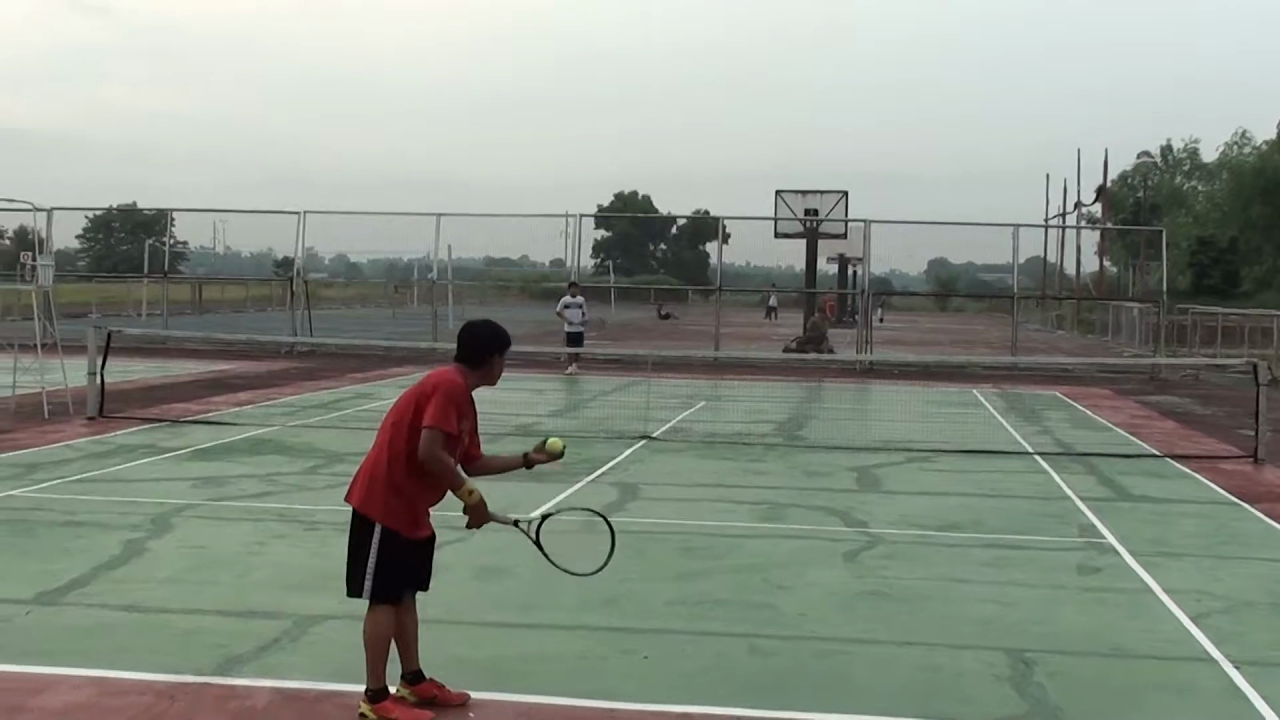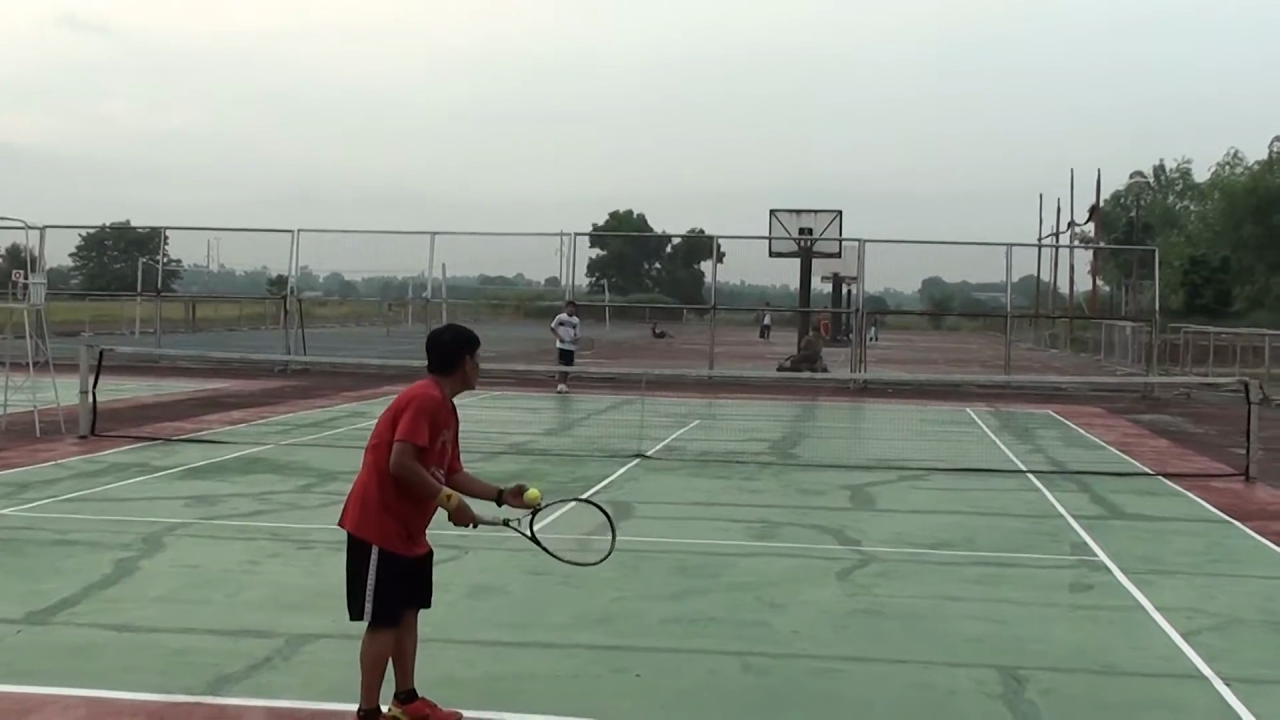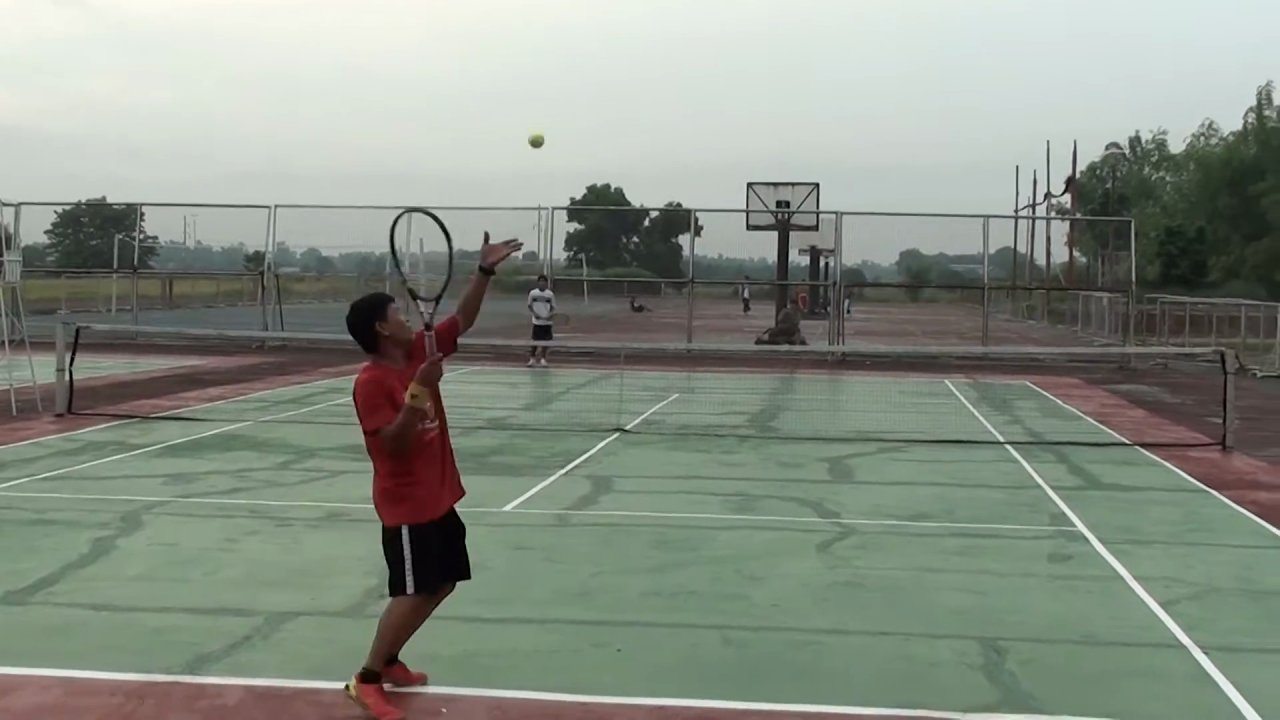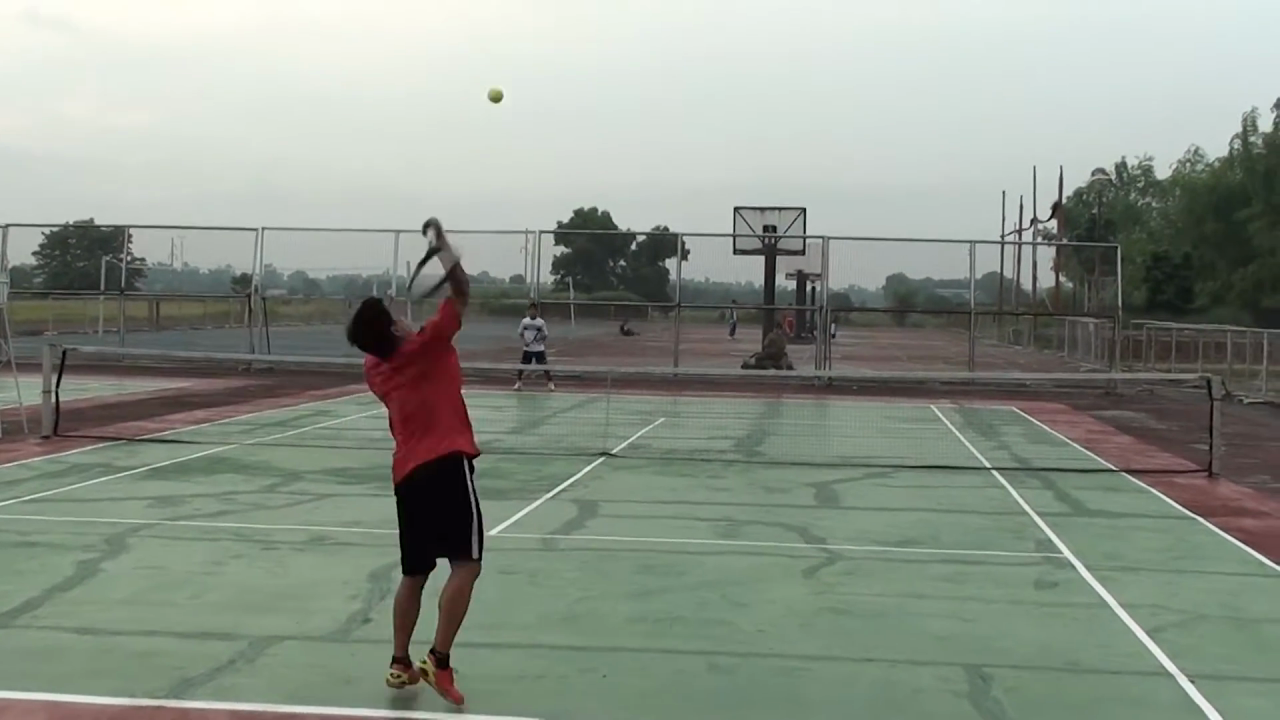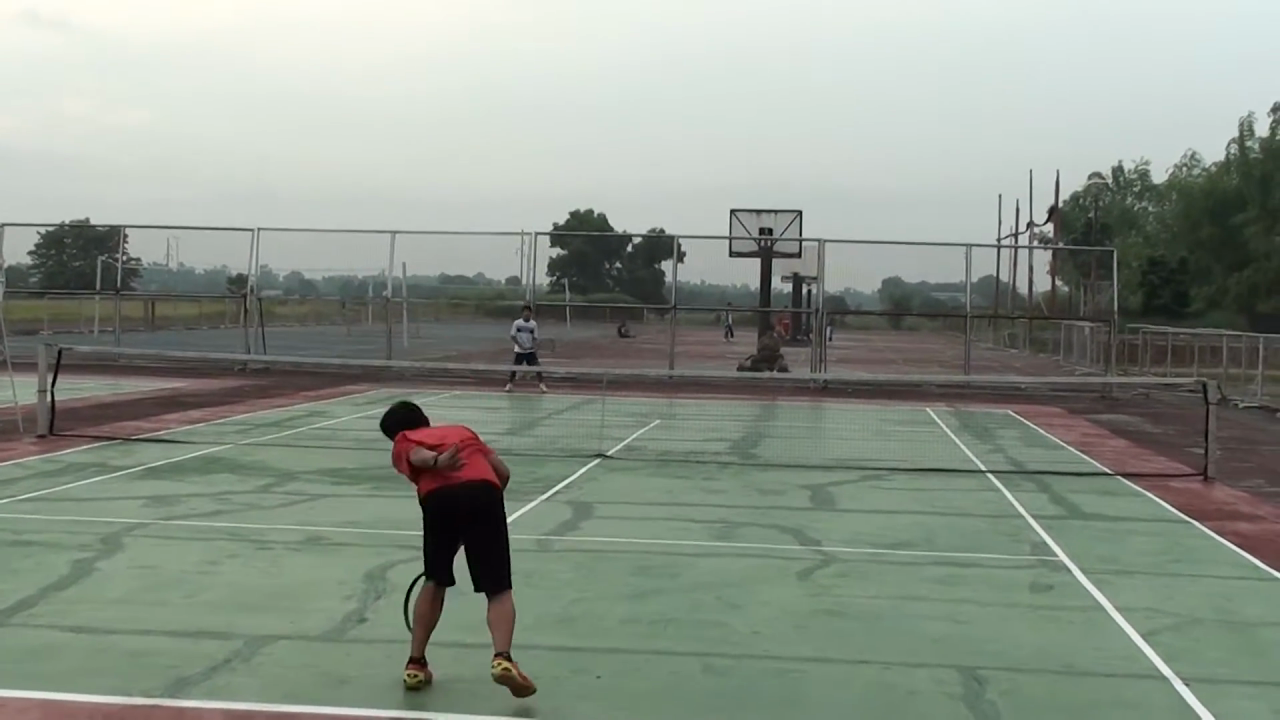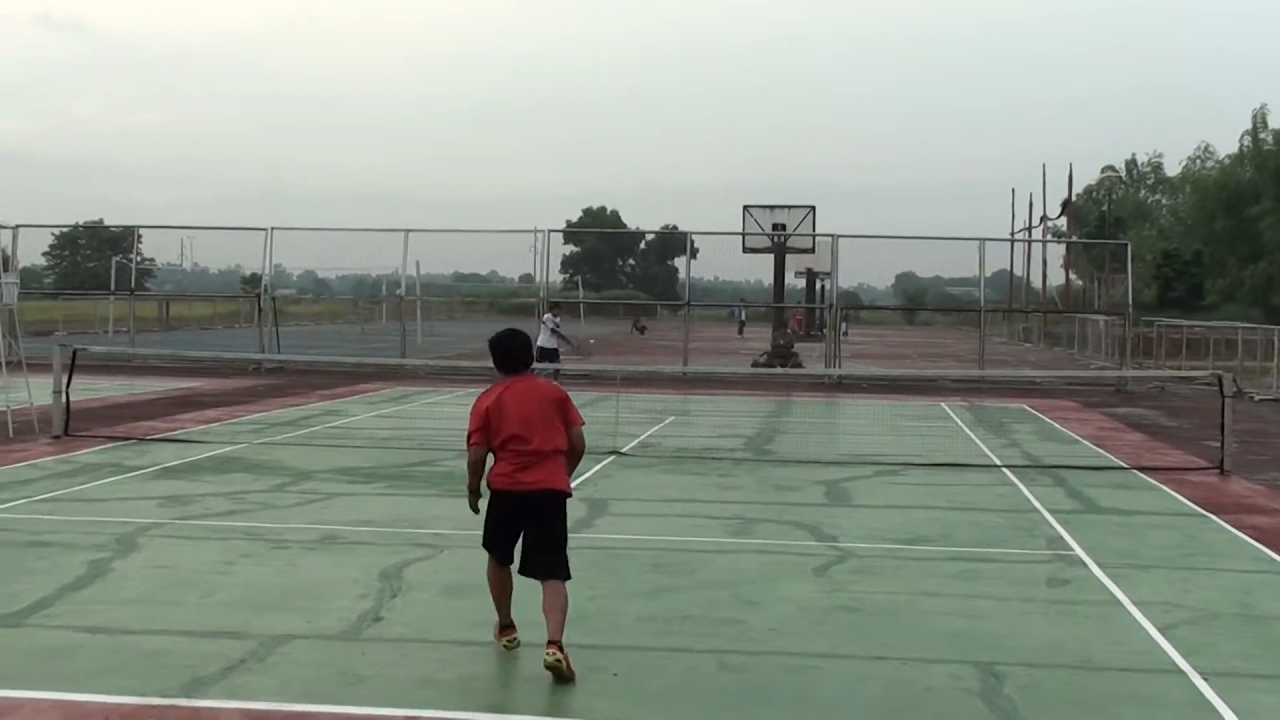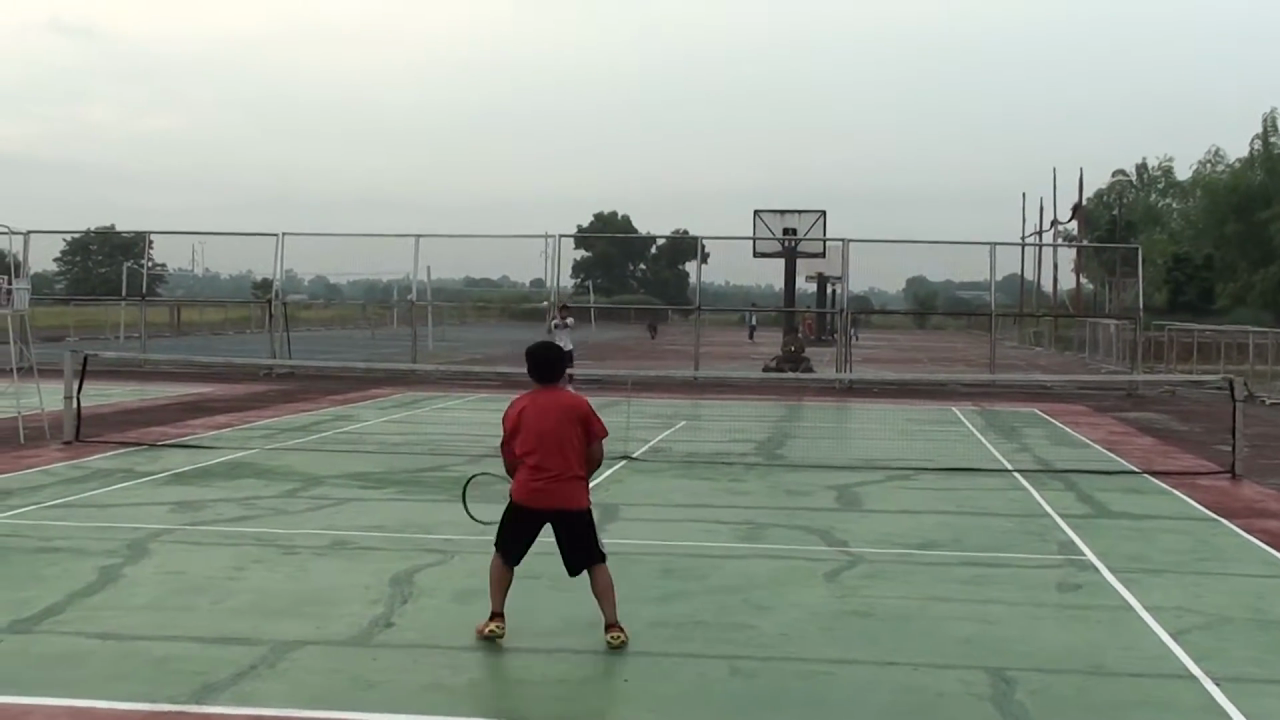
dt=0.5s
person 1, frame 1
left shoulder: (462, 396)
right shoulder: (448, 386)
left elbow: (472, 462)
right elbow: (429, 452)
left wrist: (528, 459)
right wrist: (471, 497)
left hip: (409, 509)
right hip: (383, 504)
left knee: (405, 594)
right knee: (385, 598)
left ankle: (414, 682)
person 1, frame 2
left shoulder: (447, 409)
right shoulder: (424, 400)
left elbow: (451, 472)
right elbow: (400, 464)
left wrist: (501, 495)
right wrist: (451, 503)
left hip: (410, 529)
right hip: (379, 526)
left knee: (408, 612)
right knee: (384, 620)
person 1, frame 3
left shoulder: (420, 350)
right shoulder: (369, 384)
left elbow: (464, 315)
right elbow: (396, 438)
left wrist: (485, 270)
right wrist: (419, 390)
left hip: (439, 496)
right hip: (406, 504)
left knee: (441, 581)
right knee: (413, 591)
left ankle: (387, 661)
right ankle: (367, 679)
person 1, frame 4
left shoulder: (378, 367)
right shoulder: (425, 347)
left elbow: (371, 361)
right elbow: (459, 291)
right wrist: (447, 254)
left hip: (408, 474)
right hip: (445, 462)
left knee: (414, 572)
right knee: (465, 565)
left ankle: (400, 662)
right ankle: (439, 659)
person 1, frame 5
left shoulder: (403, 443)
right shoulder: (462, 430)
left elbow: (420, 457)
right elbow: (504, 473)
left wrist: (439, 462)
left hip: (439, 496)
right hip: (483, 491)
left knee: (435, 582)
right knee: (499, 591)
left ankle: (416, 664)
right ankle: (502, 659)
person 1, frame 6
left shoulder: (487, 400)
right shoulder: (555, 392)
left elbow: (476, 456)
right elbow: (578, 445)
left wrist: (473, 492)
left hip: (505, 488)
right hip: (551, 490)
left knee: (498, 560)
right knee: (554, 576)
left ankle: (506, 627)
right ankle: (554, 646)
person 1, frame 7
left shoulder: (517, 407)
right shoulder: (579, 405)
left elbow: (509, 460)
right elbow: (596, 455)
left hip: (526, 496)
right hip: (571, 497)
left knee: (503, 555)
right knee: (595, 561)
left ankle: (496, 620)
right ankle: (612, 627)
